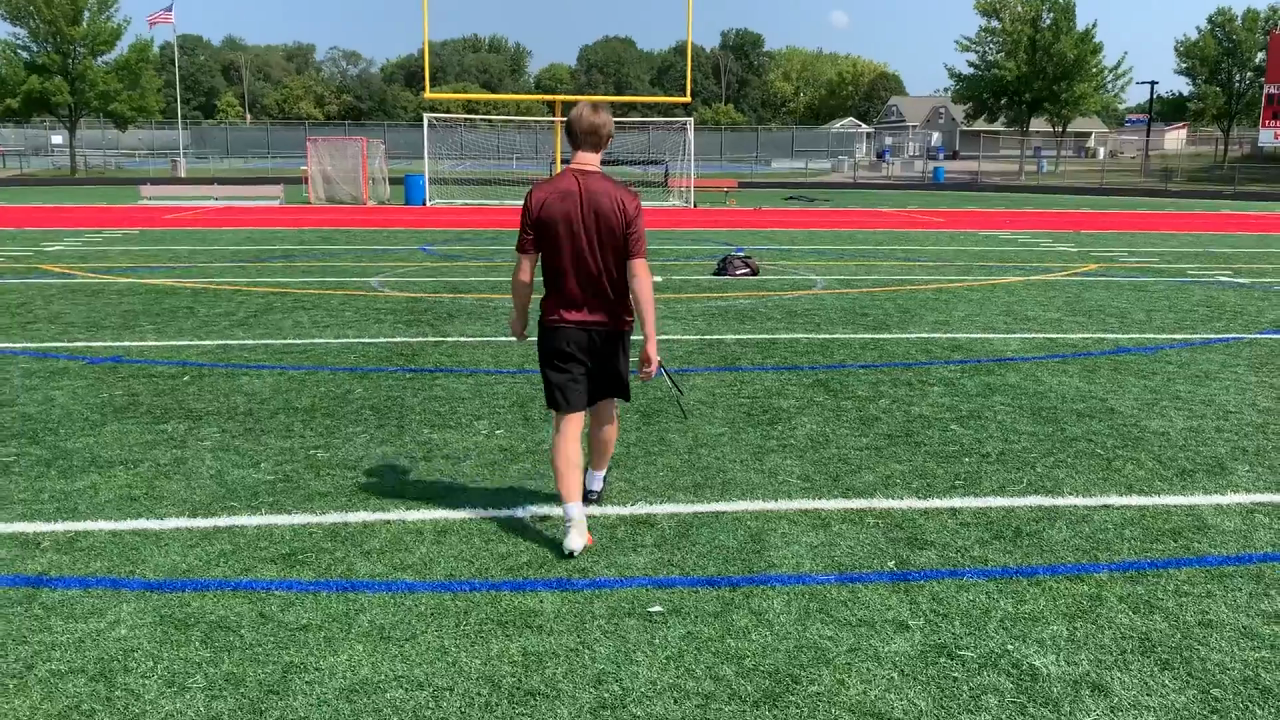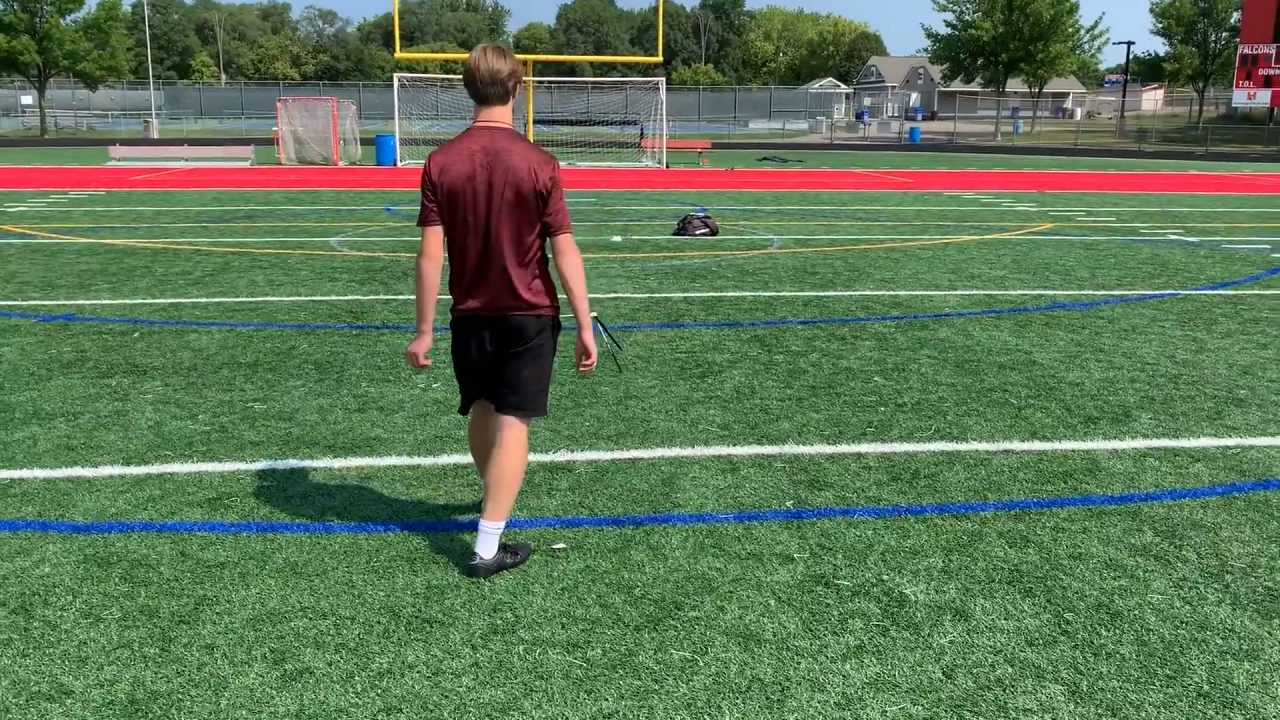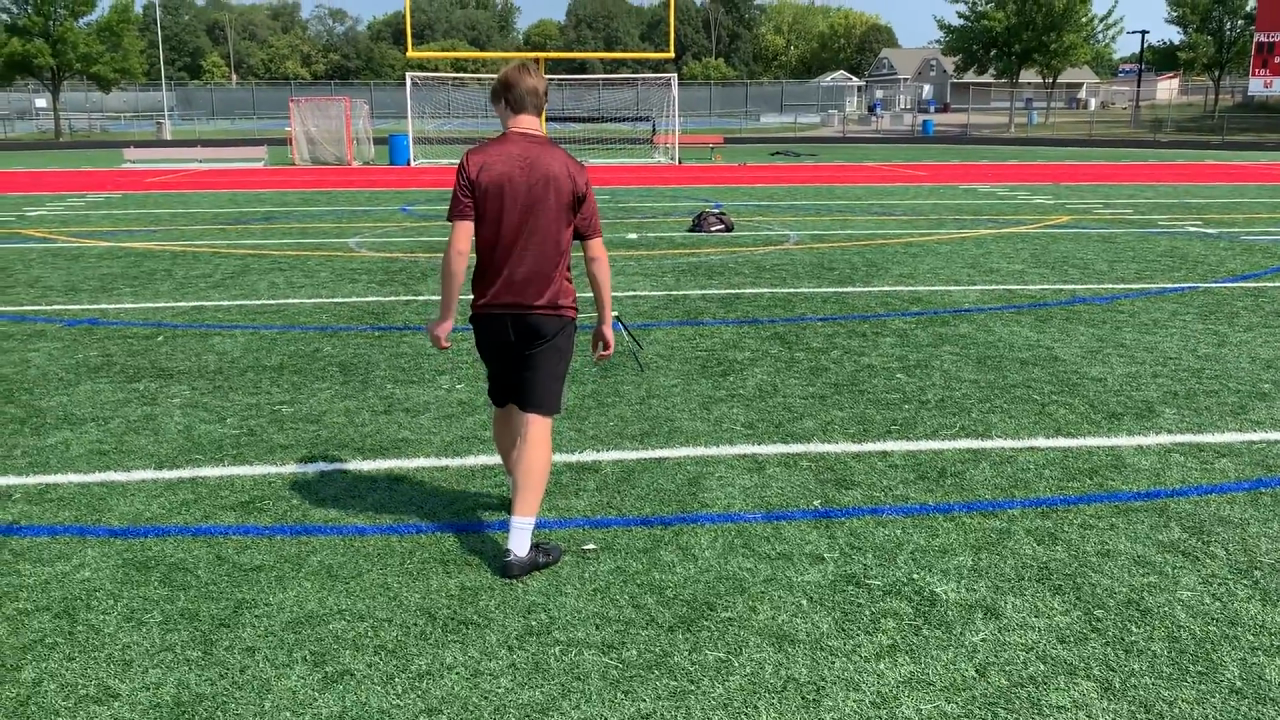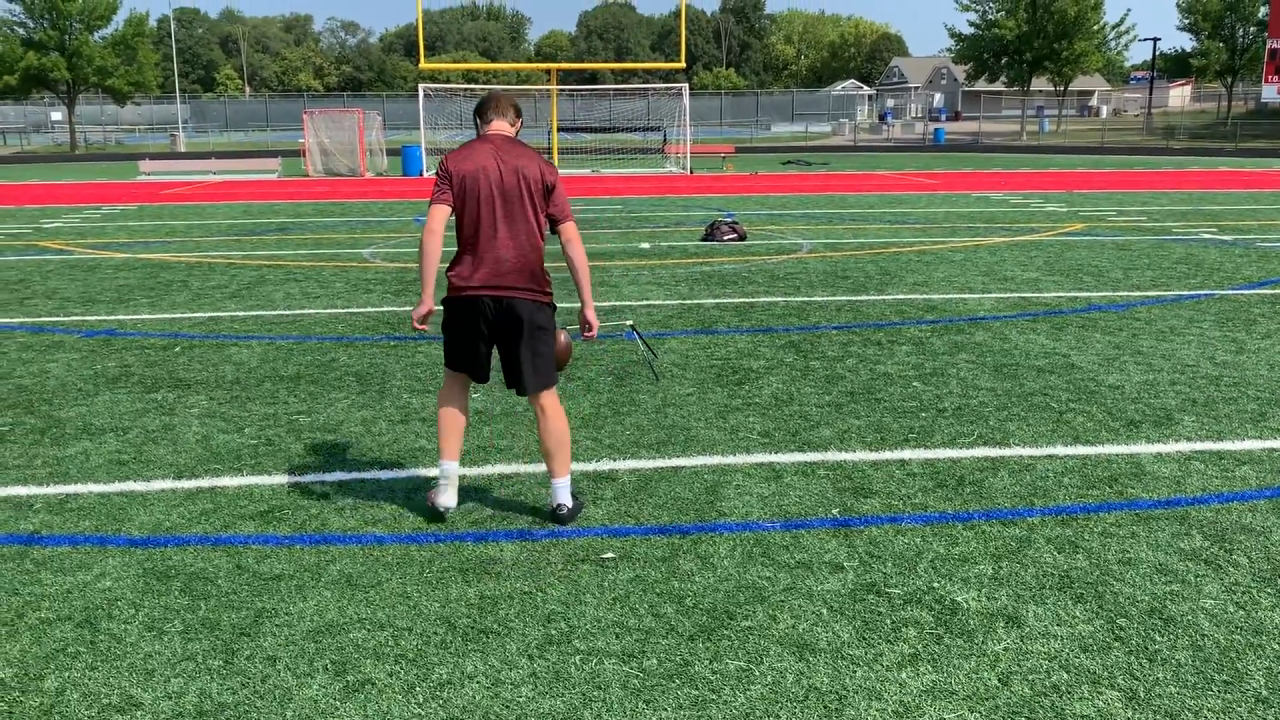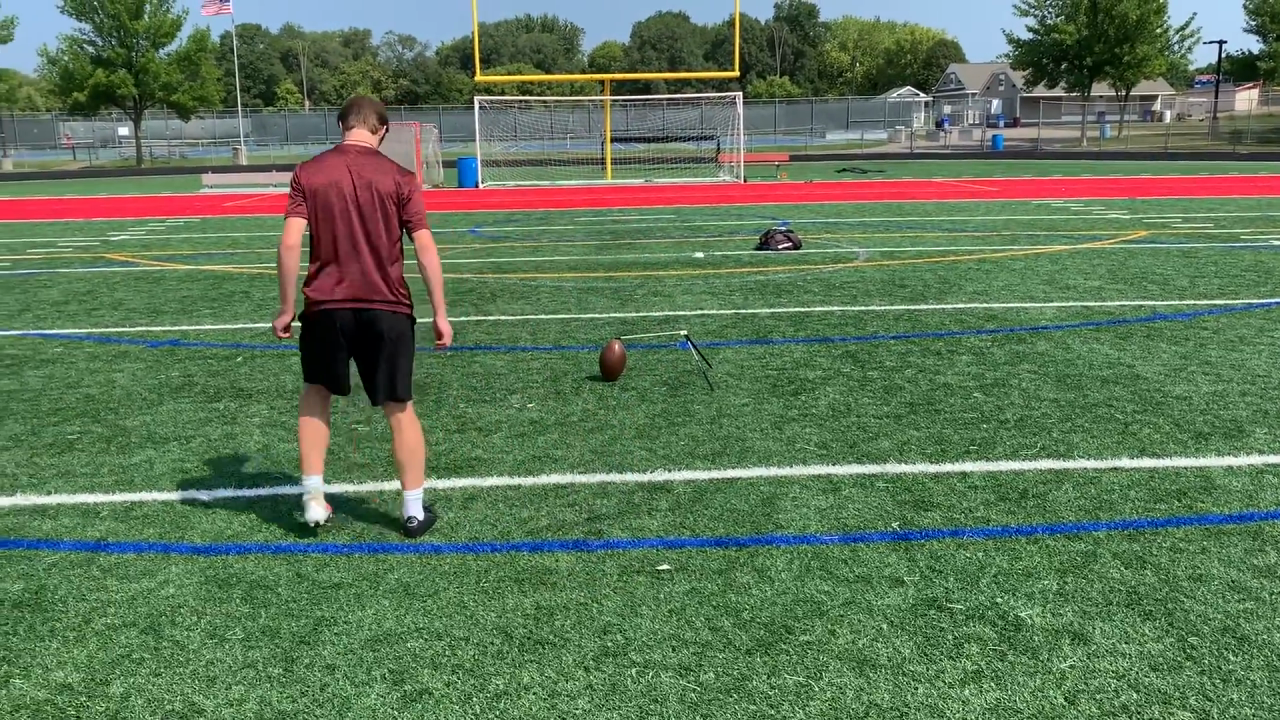
dt=1s
person 1, frame 1
left shoulder: (540, 196)
right shoulder: (624, 199)
left elbow: (524, 273)
right elbow: (639, 274)
left wrist: (519, 317)
right wrist: (650, 339)
left hip: (559, 326)
right hip: (611, 324)
left knee: (569, 422)
right knee: (605, 407)
left ankle: (574, 524)
right ankle: (595, 483)
person 1, frame 2
left shoulder: (441, 162)
right shoulder: (539, 163)
left elbow: (431, 255)
right elbow: (565, 251)
left wrist: (424, 330)
right wrist: (585, 325)
left hip: (470, 314)
right hip: (529, 314)
left knee: (482, 412)
right knee: (512, 424)
left ankle: (492, 496)
right ankle: (487, 547)
person 1, frame 3
left shoulder: (476, 162)
right shoulder: (570, 169)
left elbow: (459, 247)
right elbow: (595, 254)
left wrist: (447, 315)
right wrist: (605, 319)
left hip: (492, 309)
right hip: (550, 312)
left knee: (506, 407)
right knee: (535, 422)
left ankle: (520, 496)
right ankle: (519, 545)
person 1, frame 4
left shoulder: (454, 160)
right shoulder: (538, 166)
left elbow: (433, 229)
right elbow: (570, 238)
left wrist: (426, 296)
right wrist: (587, 304)
left hip: (470, 294)
right hip: (529, 296)
left knee: (456, 386)
right knee: (544, 399)
left ankle: (447, 487)
right ankle: (563, 498)
person 1, frame 5
left shoulder: (308, 172)
right shoulder: (399, 177)
left elbow: (289, 244)
right elbow: (425, 250)
left wrist: (287, 308)
right wrist: (440, 313)
left hip: (327, 308)
right hip: (388, 308)
left knee: (315, 399)
right knee: (399, 410)
left ankle: (313, 497)
right ankle: (415, 510)
